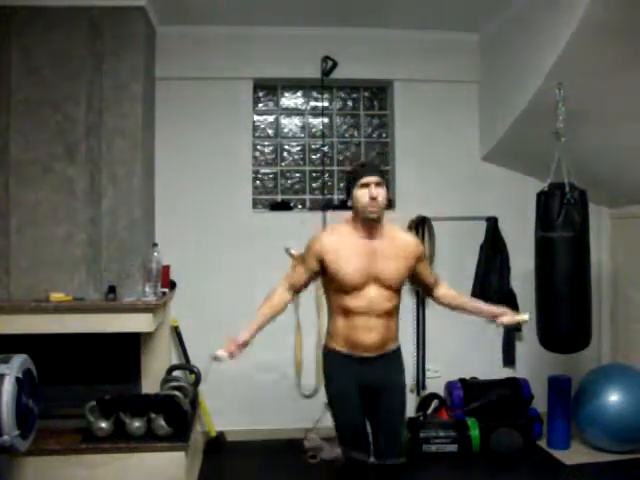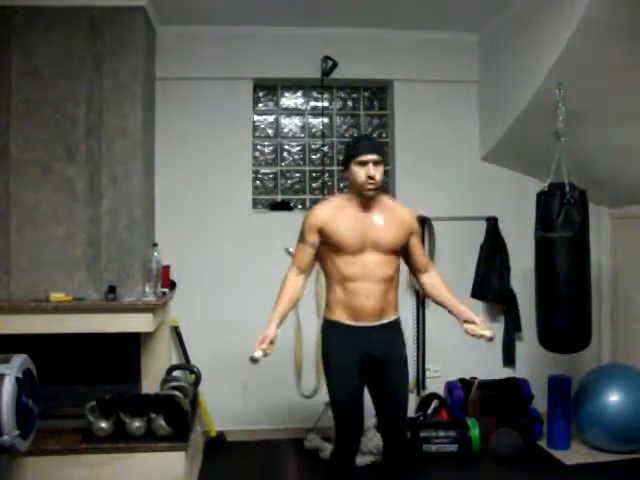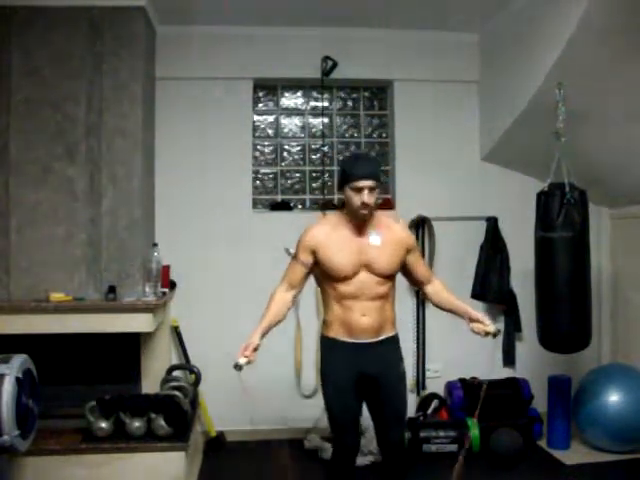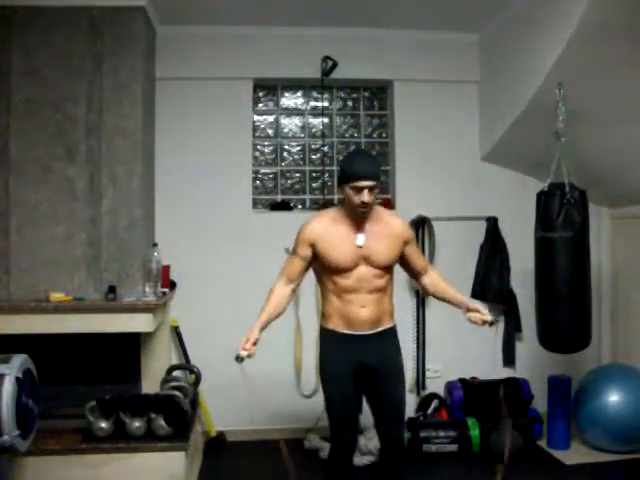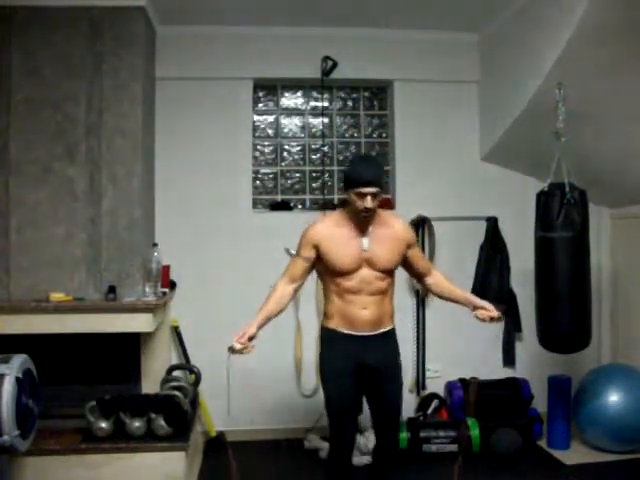
dt=0.2s
person 1, frame 1
left shoulder: (409, 244)
right shoulder: (326, 243)
left elbow: (435, 287)
right elbow: (288, 288)
left wrist: (483, 310)
right wrist: (251, 331)
left hip: (388, 362)
right hip: (342, 363)
left knee: (391, 453)
right knee: (356, 453)
person 1, frame 2
left shoulder: (403, 217)
right shoulder: (322, 215)
left elbow: (425, 273)
right elbow: (298, 273)
left wrist: (462, 313)
right wrist: (273, 325)
left hip: (389, 335)
right hip: (341, 336)
left knee: (395, 429)
right knee: (348, 433)
person 1, frame 3
left shoulder: (399, 234)
right shoulder: (317, 235)
left elbow: (428, 284)
right elbow: (288, 289)
left wrist: (469, 314)
right wrist: (258, 334)
left hip: (386, 350)
right hip: (339, 352)
left knee: (394, 442)
right knee: (346, 443)
person 1, frame 4
left shoulder: (397, 228)
right shoulder: (316, 229)
left elbow: (425, 275)
right elbow: (286, 283)
left wrist: (466, 304)
right wrist: (258, 328)
left hip: (384, 343)
right hip: (338, 344)
left knee: (393, 435)
right knee: (344, 438)
person 1, frame 5
left shoulder: (400, 231)
right shoulder: (320, 231)
left elbow: (428, 276)
right elbow: (289, 283)
left wrist: (472, 301)
right wrist: (256, 325)
left hip: (384, 344)
right hip: (338, 344)
left knee: (389, 432)
right knee: (343, 435)
